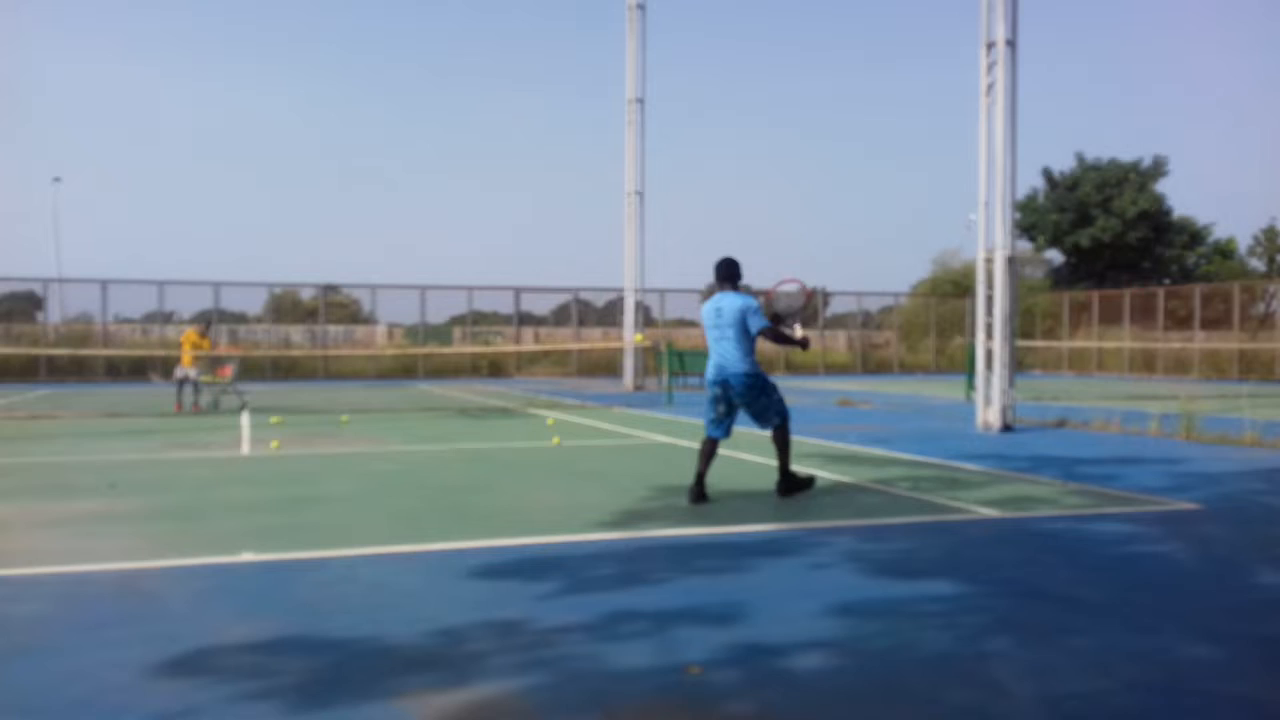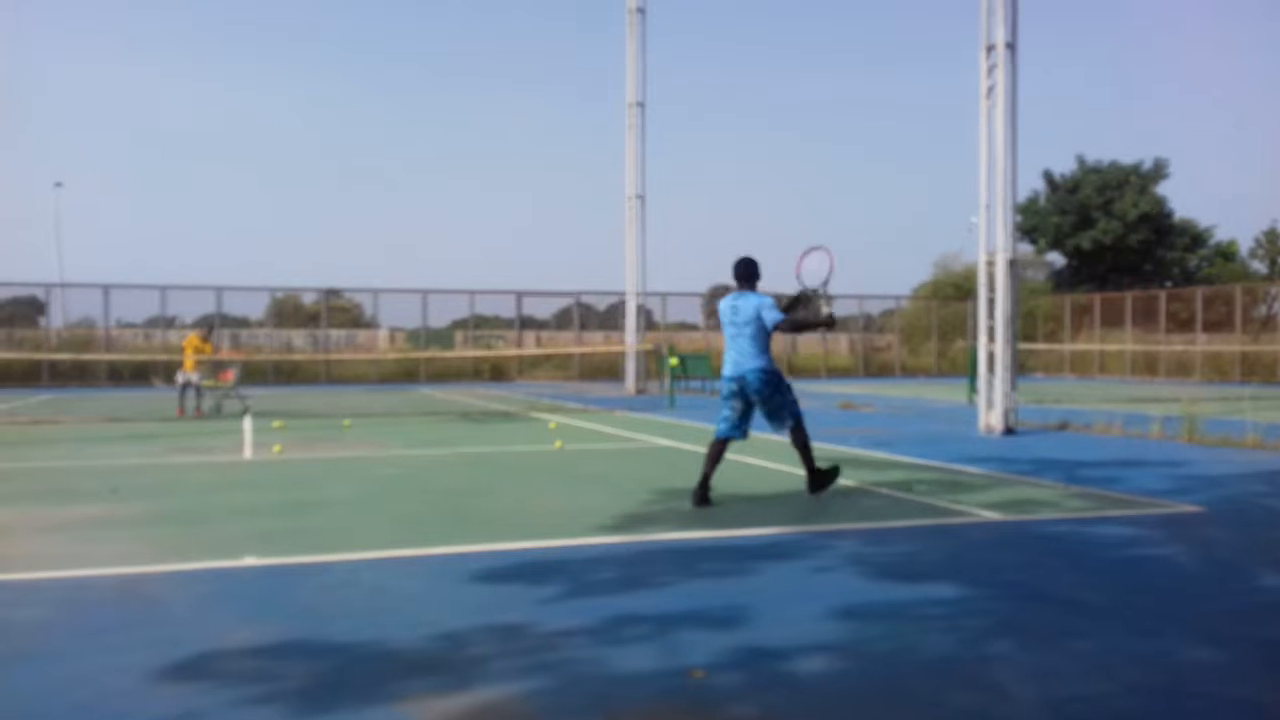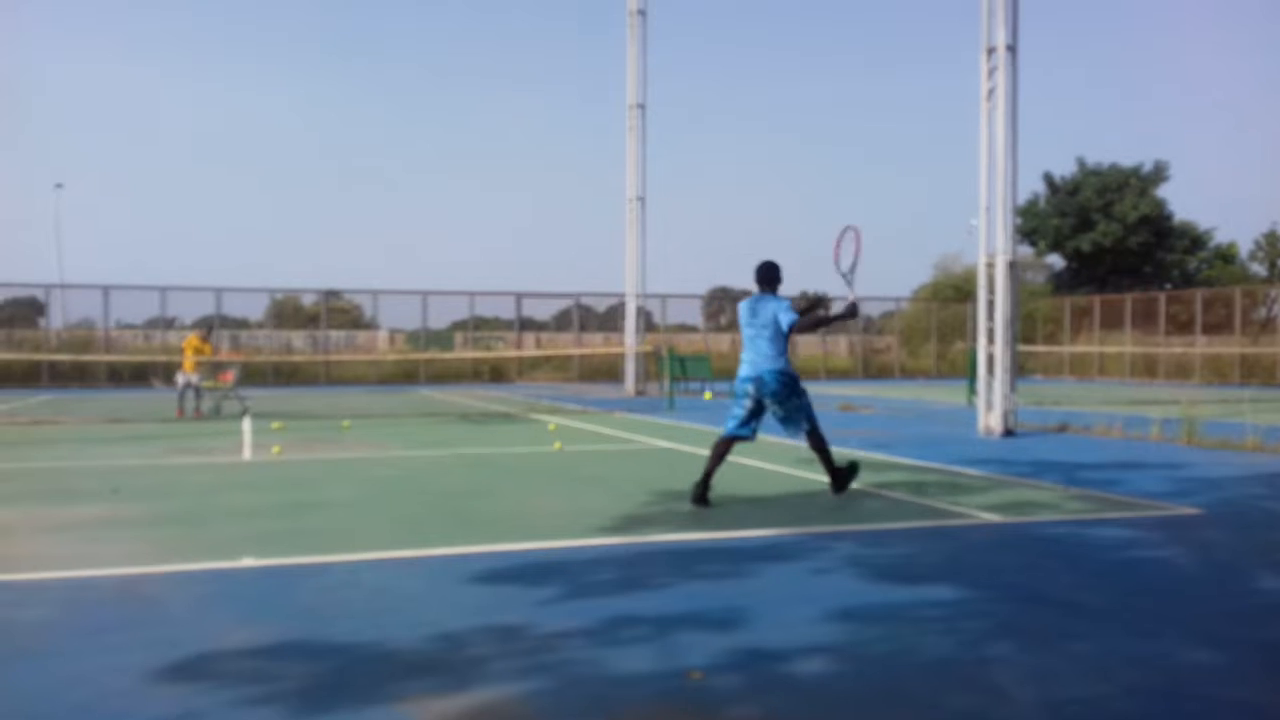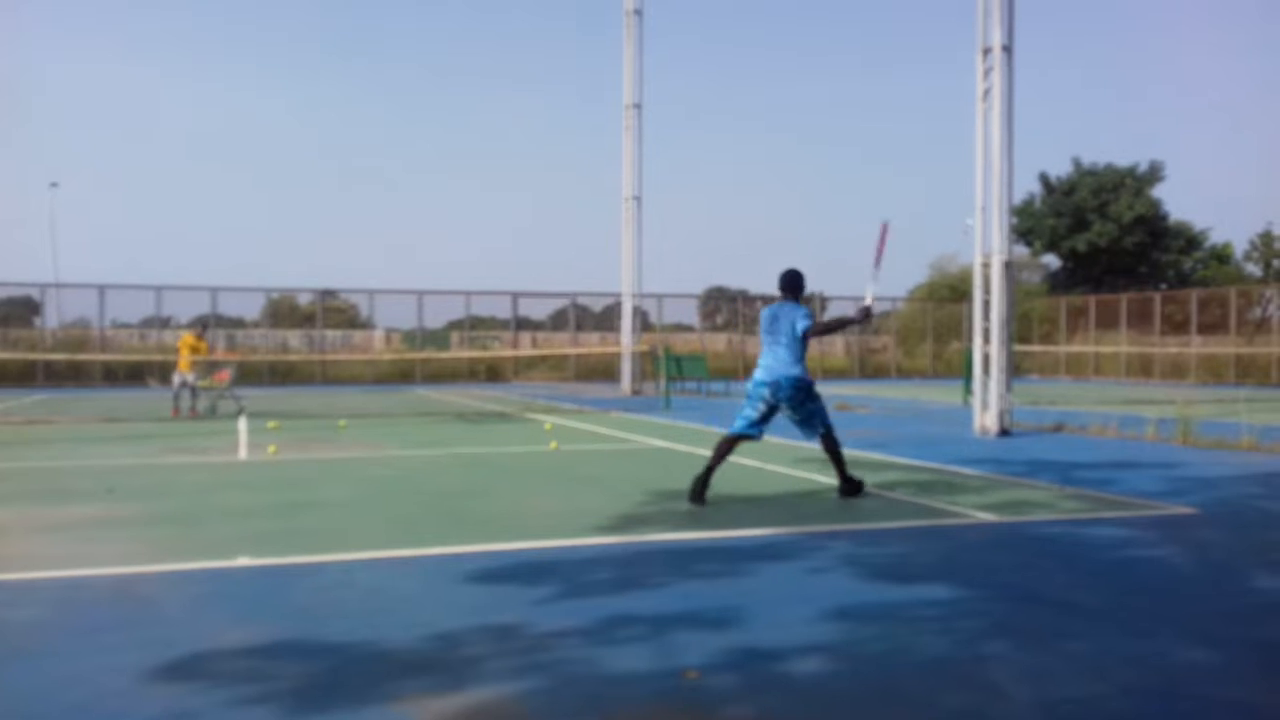
dt=0.1s
person 1, frame 1
left shoulder: (706, 309)
right shoulder: (747, 303)
right elbow: (769, 334)
left wrist: (769, 321)
right wrist: (797, 342)
left hip: (715, 377)
right hip: (744, 376)
left knee: (713, 433)
right knee: (779, 419)
left ankle: (698, 484)
right ankle: (785, 479)
person 1, frame 2
left shoulder: (724, 305)
right shoulder: (763, 301)
right elbow: (785, 325)
left wrist: (792, 305)
right wrist: (821, 322)
left hip: (731, 375)
right hip: (760, 373)
left knee: (724, 434)
right knee: (794, 421)
left ankle: (703, 485)
right ankle: (813, 475)
person 1, frame 3
left shoulder: (743, 306)
right shoulder: (780, 304)
right elbow: (800, 326)
left wrist: (809, 308)
right wrist: (841, 315)
left hip: (747, 377)
right hip: (777, 377)
left knee: (731, 433)
right knee: (809, 427)
left ankle: (703, 483)
right ankle: (837, 476)
person 1, frame 4
left shoulder: (766, 313)
right shoulder: (800, 312)
right elbow: (812, 331)
left wrist: (823, 324)
right wrist: (853, 319)
left hip: (762, 381)
right hip: (792, 382)
left knee: (737, 433)
right knee: (824, 430)
left ankle: (704, 478)
right ankle: (846, 482)
